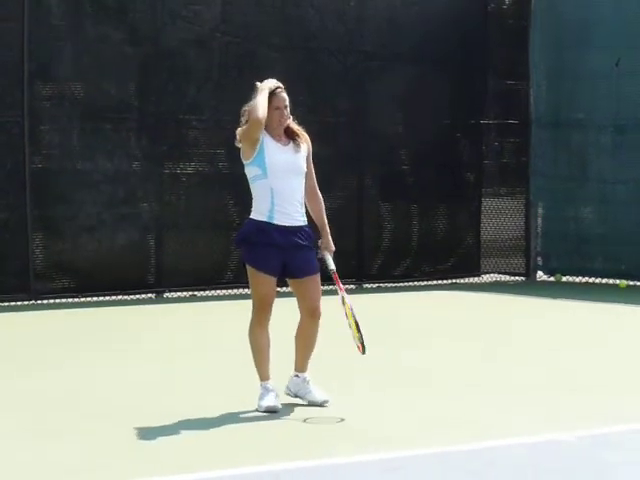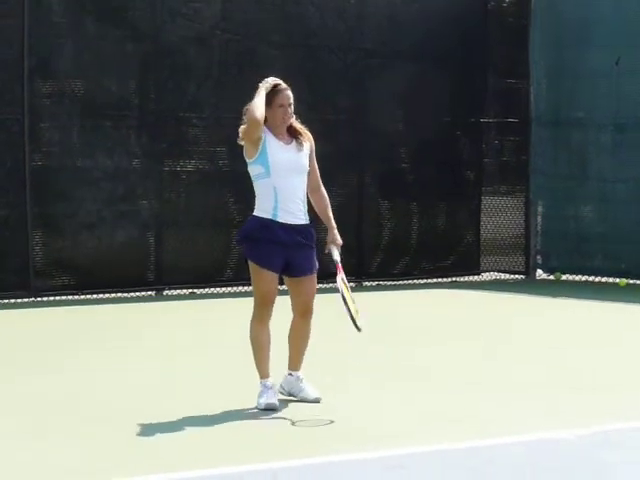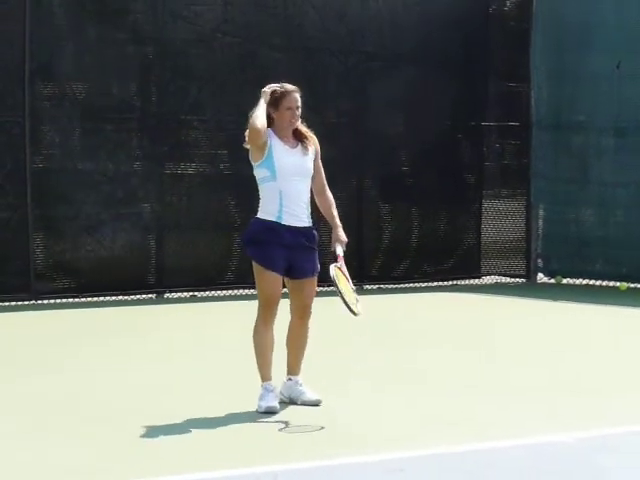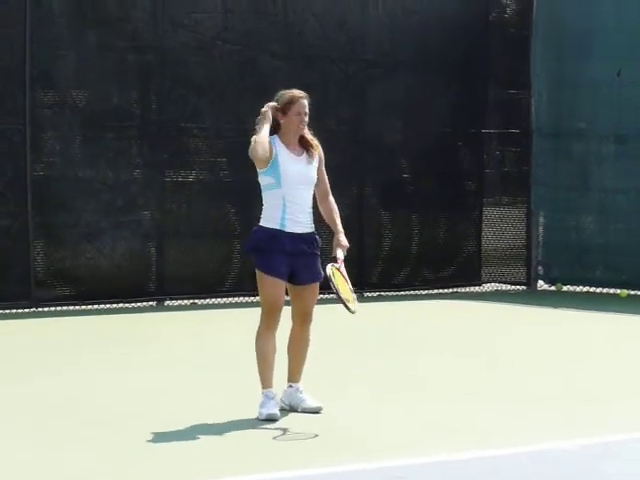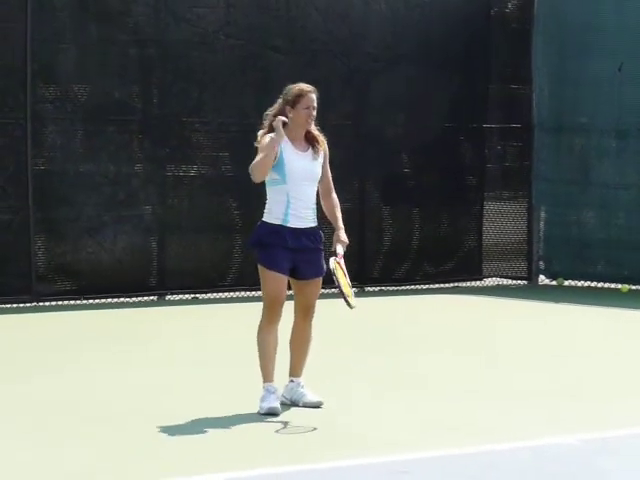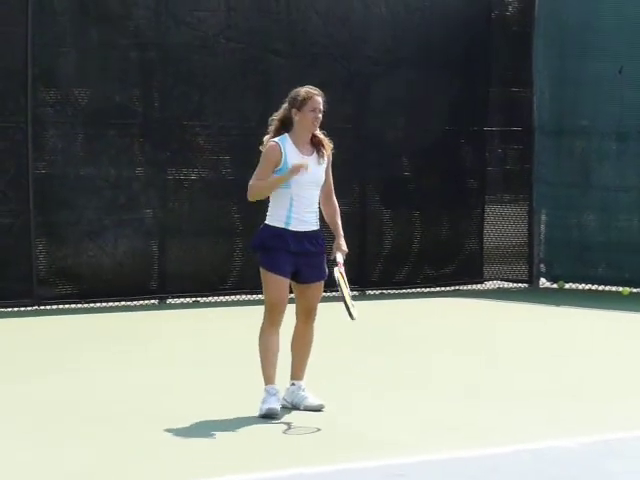
dt=0.1s
person 1, frame 1
left shoulder: (302, 141)
right shoulder: (252, 139)
left elbow: (312, 191)
right elbow: (254, 119)
left wrist: (325, 233)
right wrist: (263, 88)
left hip: (300, 234)
right hip: (263, 234)
left knee: (312, 311)
right knee: (262, 312)
left ankle: (300, 379)
right ankle: (266, 388)
person 1, frame 2
left shoulder: (304, 139)
right shoulder: (254, 138)
left elbow: (316, 189)
right elbow: (253, 118)
left wrist: (332, 228)
right wrist: (263, 87)
left hip: (301, 232)
right hip: (267, 231)
left knee: (305, 311)
right knee: (263, 309)
left ankle: (293, 378)
right ankle: (266, 386)
person 1, frame 3
left shoulder: (310, 143)
right shoulder: (264, 139)
left elbow: (322, 190)
right elbow: (255, 128)
left wrist: (337, 227)
right wrist: (263, 97)
left hip: (303, 235)
right hip: (270, 233)
left knee: (303, 313)
right knee: (268, 310)
left ankle: (292, 382)
right ankle: (267, 389)
person 1, frame 4
left shoulder: (314, 151)
right shoulder: (270, 148)
left elbow: (325, 197)
right elbow: (258, 155)
left wrist: (339, 232)
right wrist: (264, 120)
left hip: (306, 241)
right hip: (273, 240)
left knee: (304, 319)
right knee: (270, 317)
left ankle: (293, 390)
right ankle: (268, 396)
person 1, frame 5
left shoulder: (319, 146)
right shoulder: (272, 141)
left elbow: (327, 193)
right elbow: (257, 175)
left wrist: (339, 228)
right wrist: (273, 137)
left hip: (309, 236)
right hip: (276, 235)
left knee: (306, 313)
right knee: (272, 312)
left ankle: (295, 385)
right ankle: (269, 390)
person 1, frame 6
left shoulder: (323, 150)
right shoulder: (277, 146)
right elbow: (253, 192)
left wrist: (339, 236)
right wrist: (286, 175)
left hip: (311, 240)
right hip: (279, 238)
left knee: (307, 317)
right knee: (274, 315)
left ankle: (296, 388)
right ankle: (270, 392)
